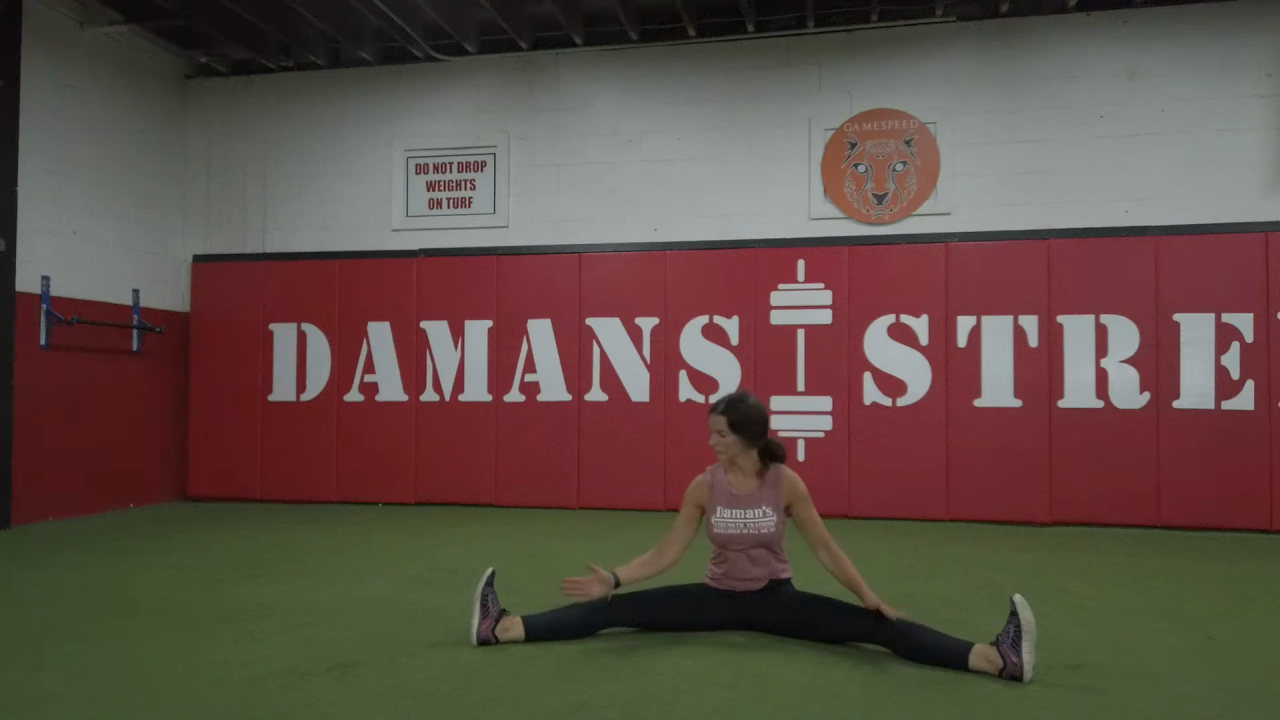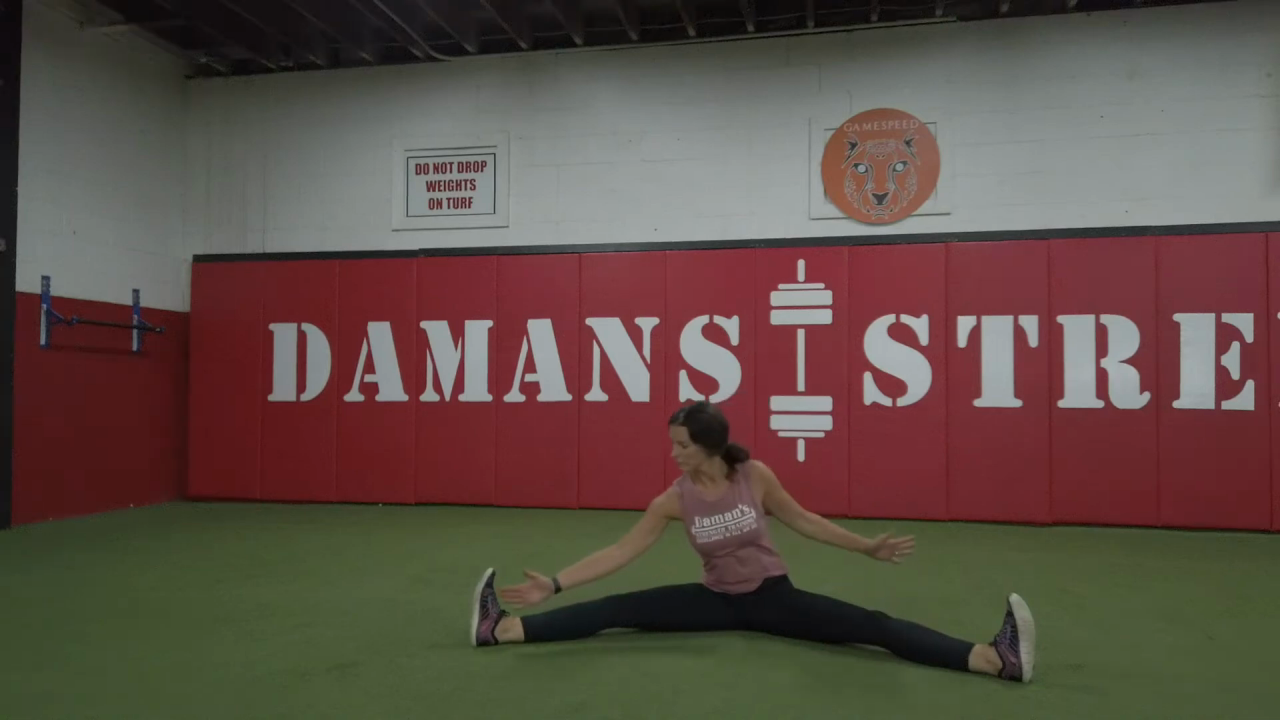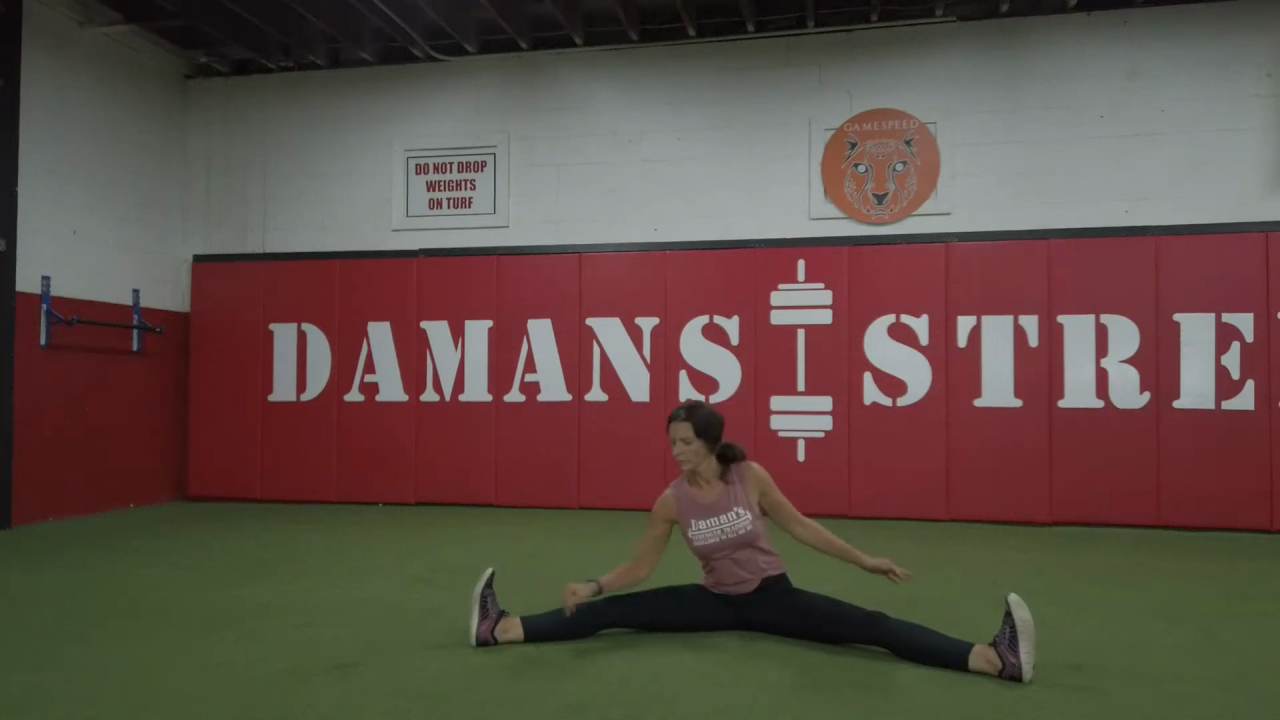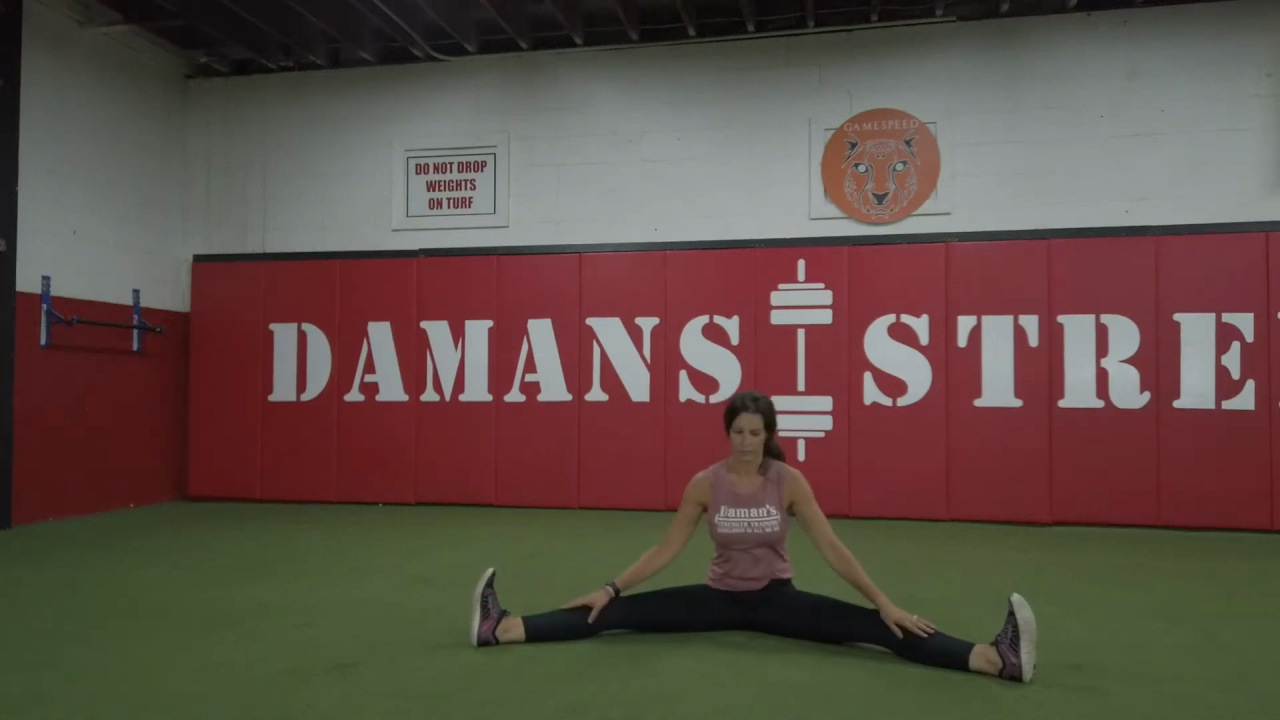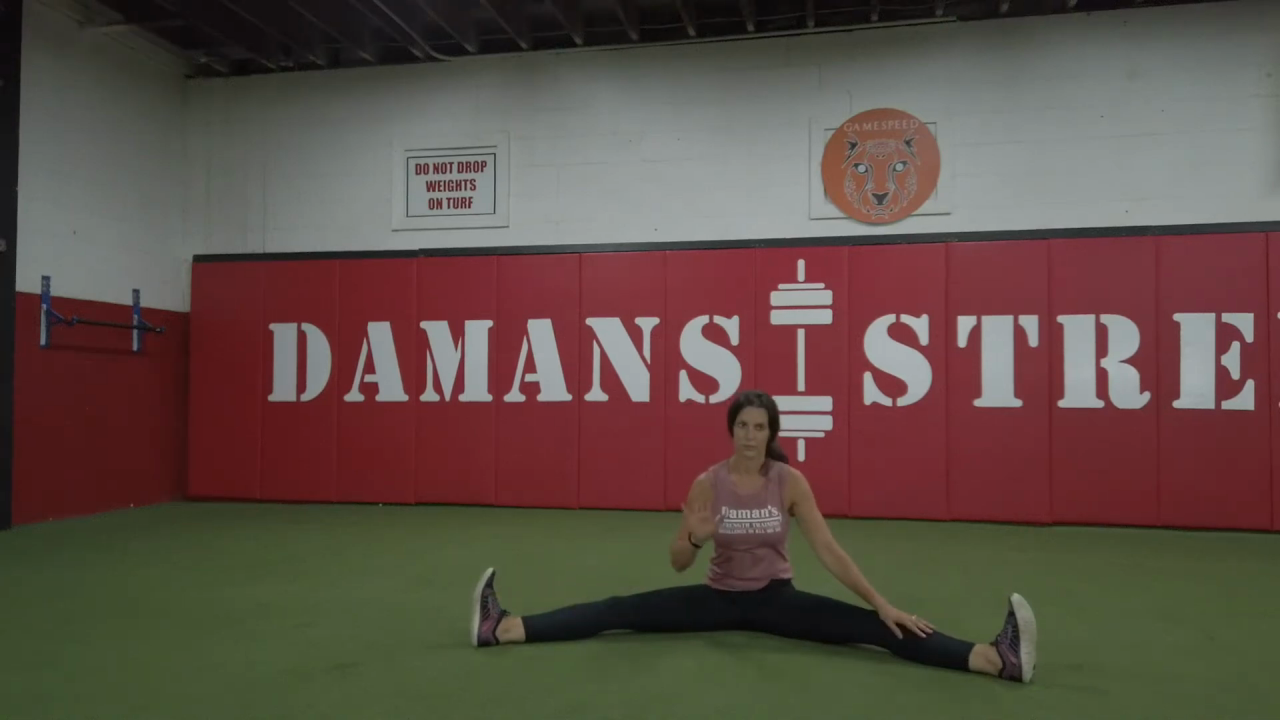
dt=0.7s
person 1, frame 1
left shoulder: (786, 483)
right shoulder: (703, 486)
left elbow: (826, 548)
right elbow: (666, 551)
left wrist: (873, 598)
right wrist: (611, 580)
left hip: (775, 598)
right hip: (719, 598)
left knee: (868, 625)
right knee: (618, 610)
left ankle: (997, 659)
right ankle: (502, 628)
person 1, frame 2
left shoulder: (756, 475)
right shoulder: (674, 499)
left elbow: (801, 519)
right elbow: (619, 552)
left wrist: (866, 547)
right wrist: (552, 584)
left hip: (771, 596)
right hip: (717, 599)
left knee: (869, 626)
right knee: (616, 610)
left ankle: (996, 659)
right ankle: (501, 629)
person 1, frame 3
left shoulder: (751, 476)
right shoulder: (671, 500)
left elbow: (798, 525)
right elbow: (638, 567)
left wrist: (863, 560)
right wrist: (592, 586)
left hip: (771, 595)
right hip: (716, 601)
left knee: (867, 626)
right knee: (616, 611)
left ankle: (995, 659)
right ankle: (500, 628)
person 1, frame 4
left shoulder: (789, 481)
right shoulder: (704, 483)
left elbow: (832, 548)
right elbow: (666, 549)
left wrist: (886, 603)
right wrist: (611, 590)
left hip: (776, 598)
right hip: (720, 597)
left knee: (871, 627)
right knee: (618, 616)
left ankle: (998, 659)
right ankle: (501, 628)
person 1, frame 5
left shoulder: (790, 481)
right shoulder: (707, 483)
left elbow: (829, 550)
right elbow: (678, 563)
left wrist: (882, 603)
right wrist: (696, 537)
left hip: (776, 598)
right hip: (719, 597)
left knee: (869, 627)
right knee: (621, 611)
left ankle: (996, 658)
right ankle: (501, 627)
